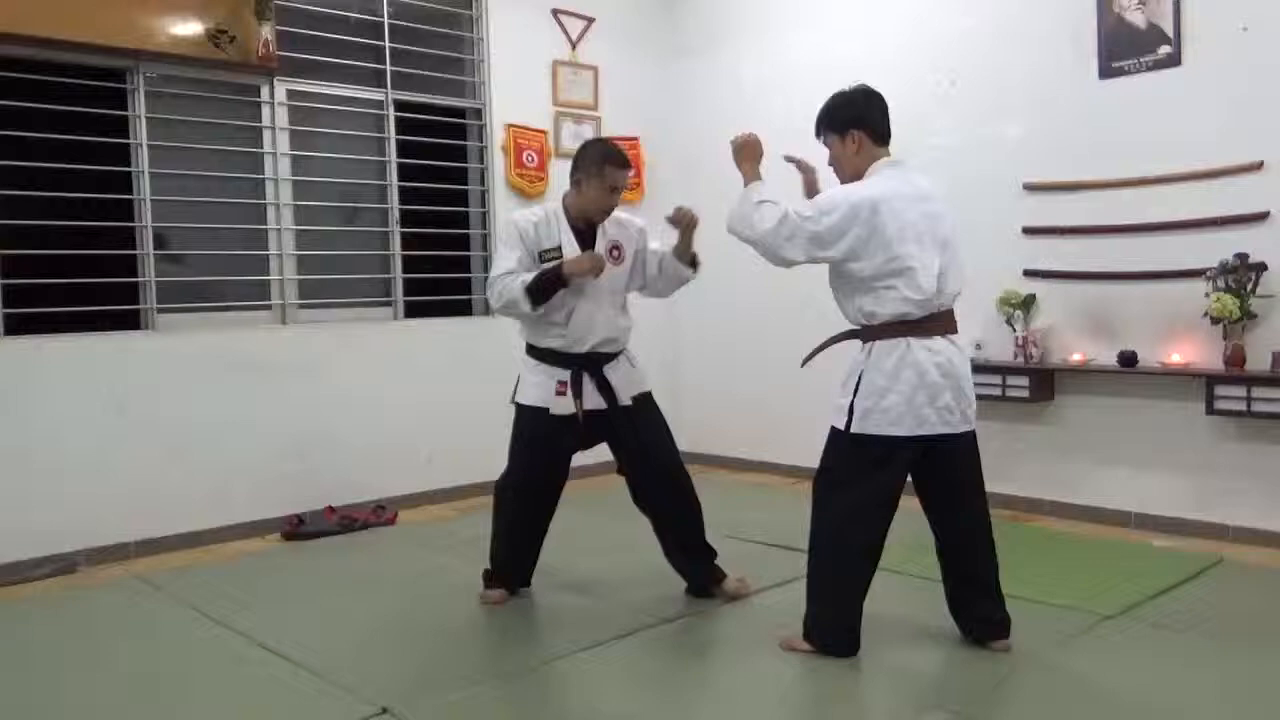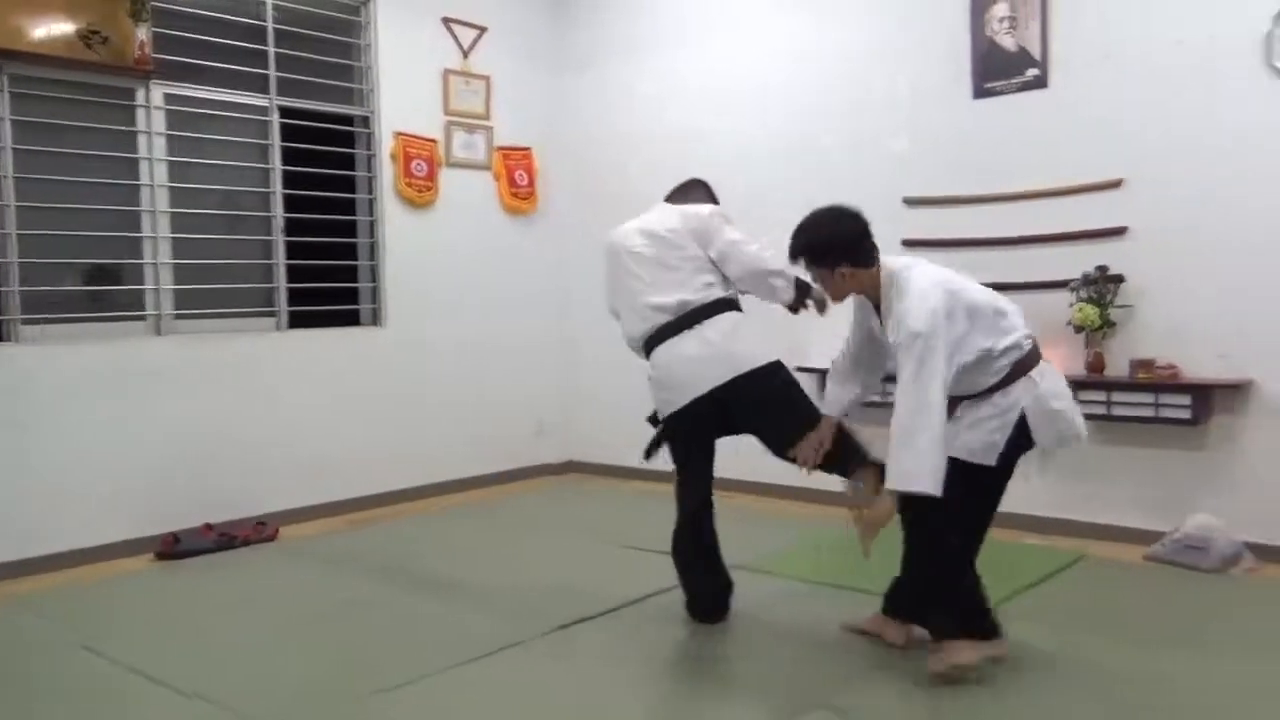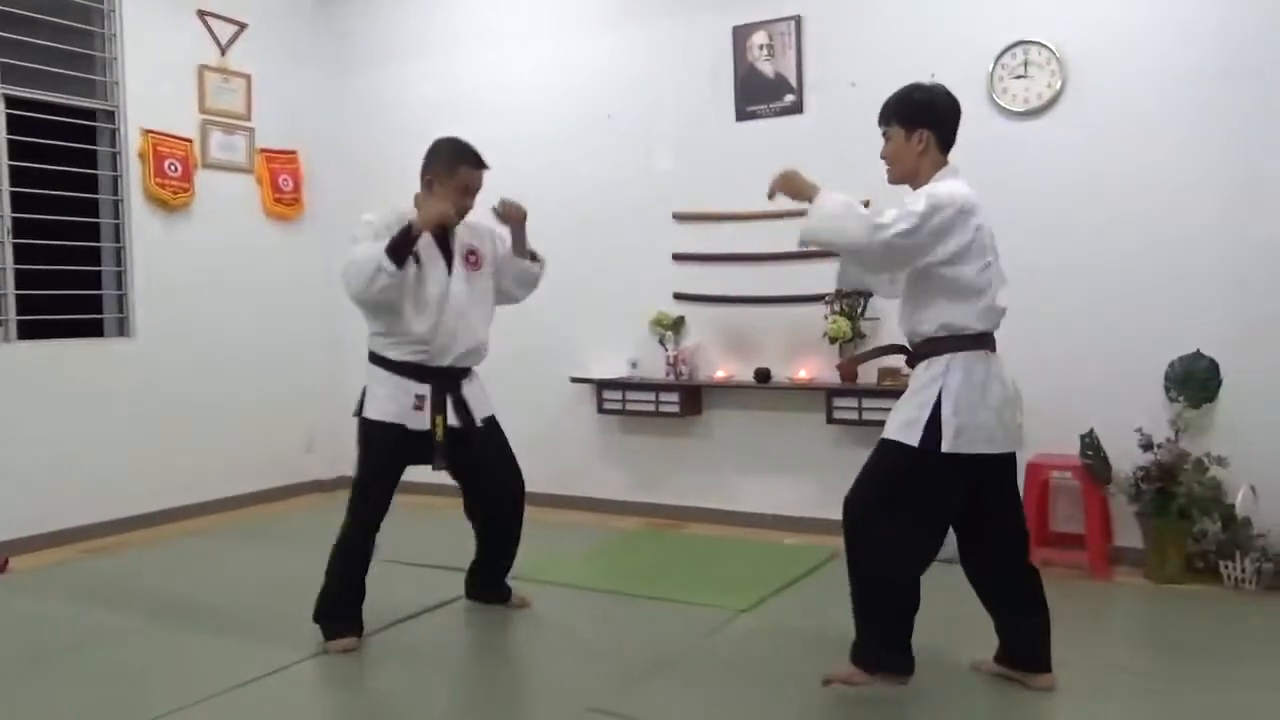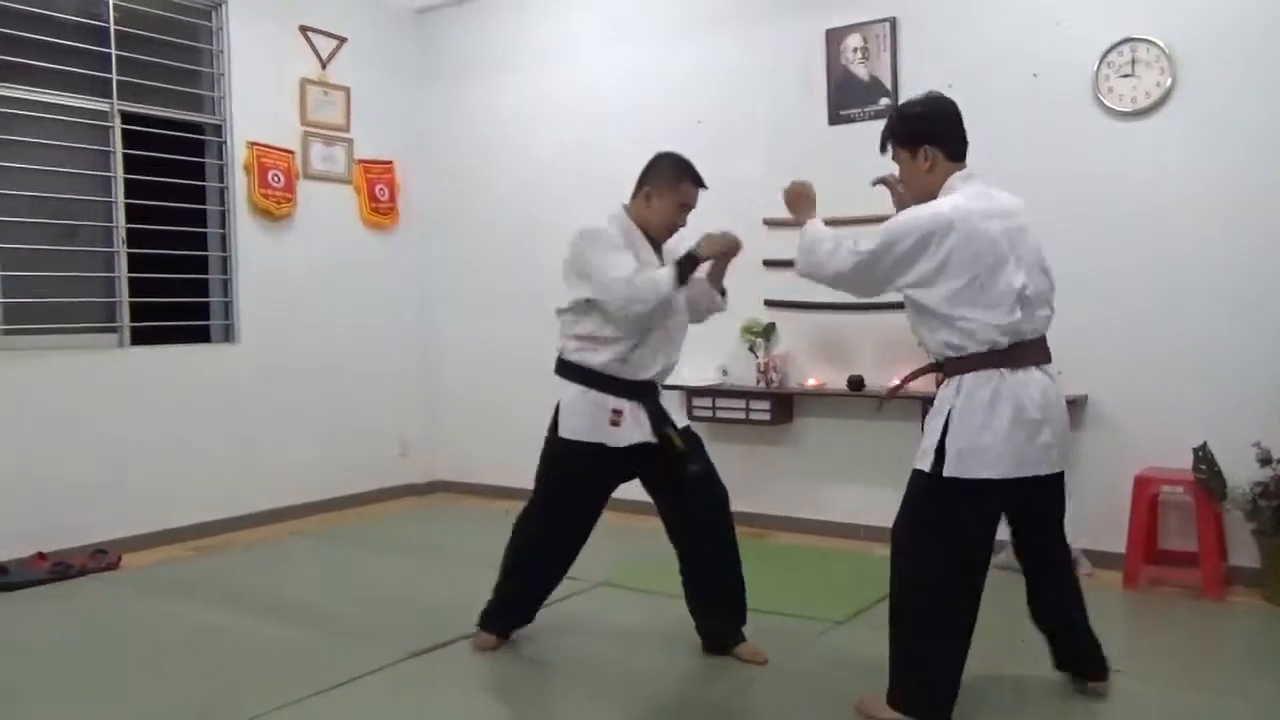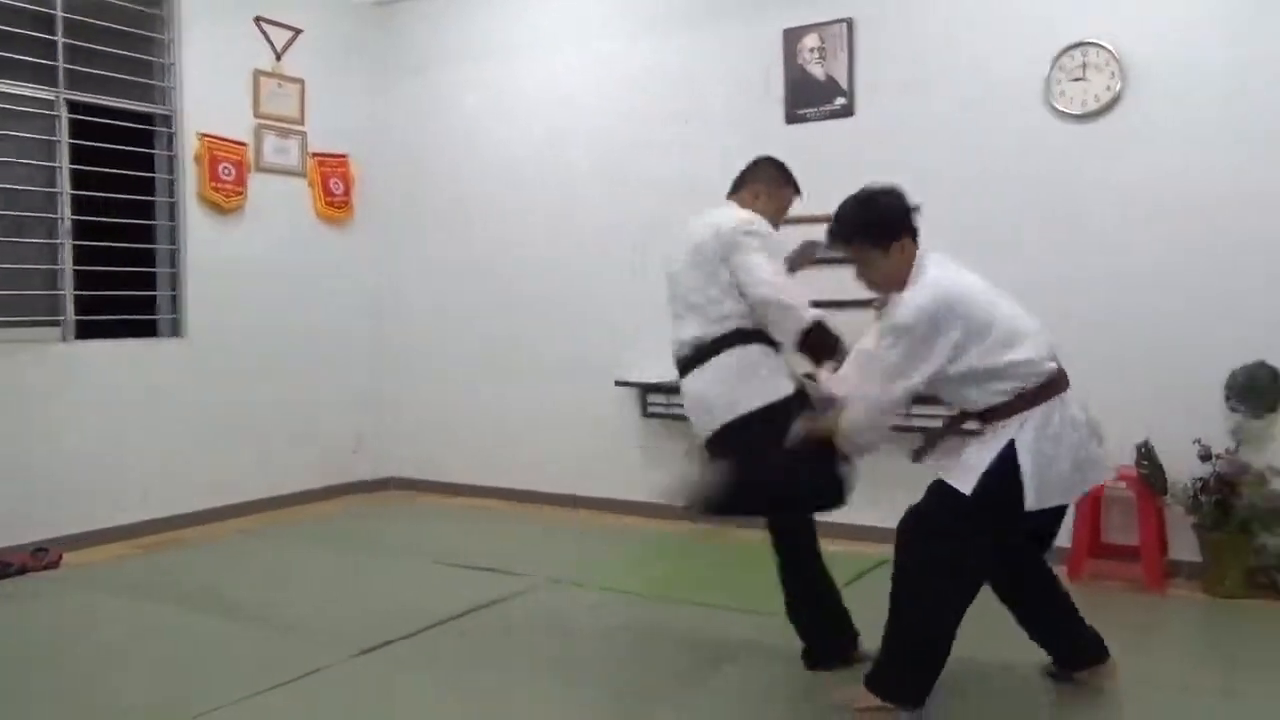
dt=1s
person 1, frame 1
left shoulder: (858, 202)
right shoulder: (920, 192)
left elbow: (774, 235)
left wrist: (752, 174)
right wrist: (817, 193)
left hip: (891, 369)
right hip: (942, 360)
left knee: (846, 502)
right knee: (958, 503)
left ankle: (830, 631)
right ankle: (988, 623)
person 1, frame 2
left shoulder: (922, 307)
right shoulder: (875, 290)
left elbow: (918, 403)
right elbow: (860, 358)
left wrist: (894, 491)
right wrist: (827, 422)
left hip: (1012, 402)
right hip: (977, 397)
left knee: (939, 514)
right knee: (930, 508)
left ankle: (974, 633)
right ankle: (905, 613)
person 1, frame 3
left shoulder: (947, 202)
right shoulder: (942, 204)
left elbow: (874, 238)
right elbow: (890, 268)
left wrist: (811, 197)
right wrist: (829, 214)
left hip: (953, 388)
right hip: (975, 386)
left knee: (878, 518)
right knee: (992, 532)
left ankle: (879, 657)
right ankle: (1027, 655)
person 1, frame 4
left shoulder: (931, 222)
right shoulder: (1006, 208)
left elbow: (847, 268)
left wrist: (805, 218)
left hip: (980, 402)
right hip: (1034, 392)
left knee: (929, 553)
right knee: (1042, 542)
right ankle: (1084, 662)
person 1, frame 5
left shoulder: (923, 306)
right shoulder: (927, 276)
left elbow: (883, 391)
right elbow: (877, 347)
left wrist: (840, 438)
right wrist: (830, 409)
left hip: (1027, 439)
right hip: (1044, 430)
left knee: (932, 547)
right knee: (996, 548)
left ankle: (894, 687)
right ankle: (1080, 653)
person 2, frame 1
left shoulder: (626, 231)
right shoulder: (528, 227)
left elbow: (662, 279)
right elbow: (503, 293)
left wrist: (685, 241)
right wrist: (561, 275)
left hip: (613, 378)
right hip: (550, 381)
left knee: (663, 473)
right knee: (525, 484)
left ankle: (704, 573)
right ankle: (506, 574)
person 2, frame 2
left shoulder: (616, 243)
right shoulder: (702, 219)
left elbow: (630, 321)
right elbow: (756, 267)
right wrist: (805, 292)
left hip: (672, 371)
right hip: (727, 350)
left knee: (694, 495)
right knee: (811, 434)
left ankle: (707, 599)
person 2, frame 3
left shoulder: (479, 236)
right shoulder: (383, 229)
left elbow: (516, 286)
right elbow: (362, 286)
left wrist: (518, 238)
right wrist: (417, 230)
left hip: (459, 392)
right hip: (396, 393)
left knee: (504, 490)
right knee: (367, 507)
left ankle: (487, 582)
right ankle: (340, 617)
person 2, frame 4
left shoulder: (660, 253)
right shoulder: (598, 239)
left elbow: (695, 309)
right elbow: (637, 297)
left wrist: (716, 268)
right wrist: (697, 260)
left hip: (650, 406)
right hip: (590, 406)
left knee: (704, 509)
right knee: (554, 519)
left ankle: (723, 630)
right ankle: (503, 616)
person 2, frame 5
left shoulder: (709, 233)
right shoulder: (745, 226)
right elbow: (775, 300)
left wrist: (789, 262)
right wrist: (835, 348)
left hip: (713, 386)
right hip: (743, 378)
left knee: (790, 516)
right knee: (810, 482)
left ankle: (832, 645)
